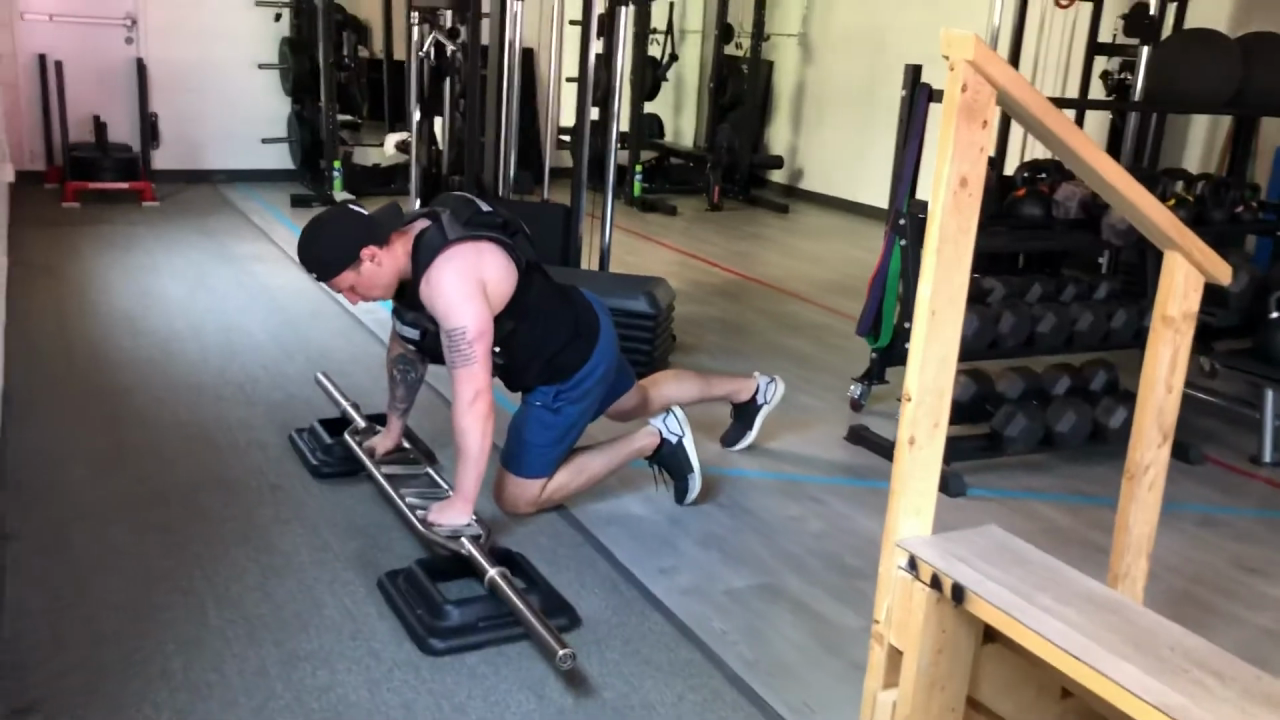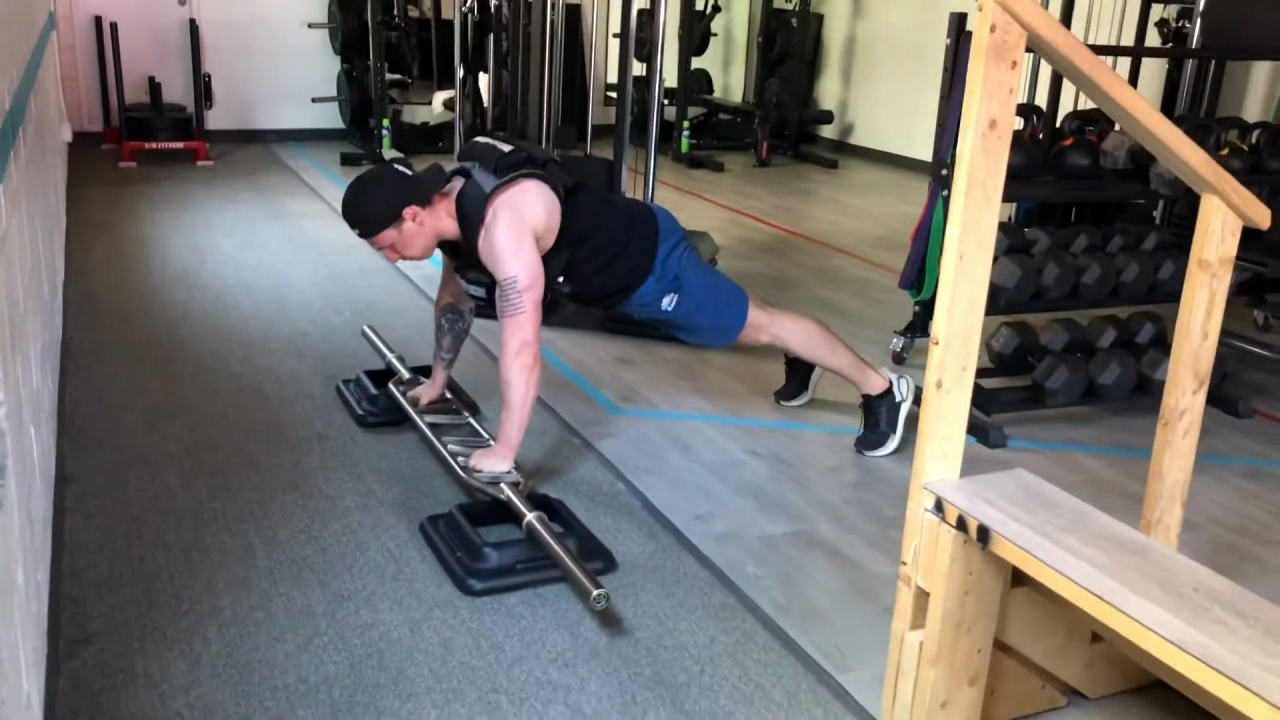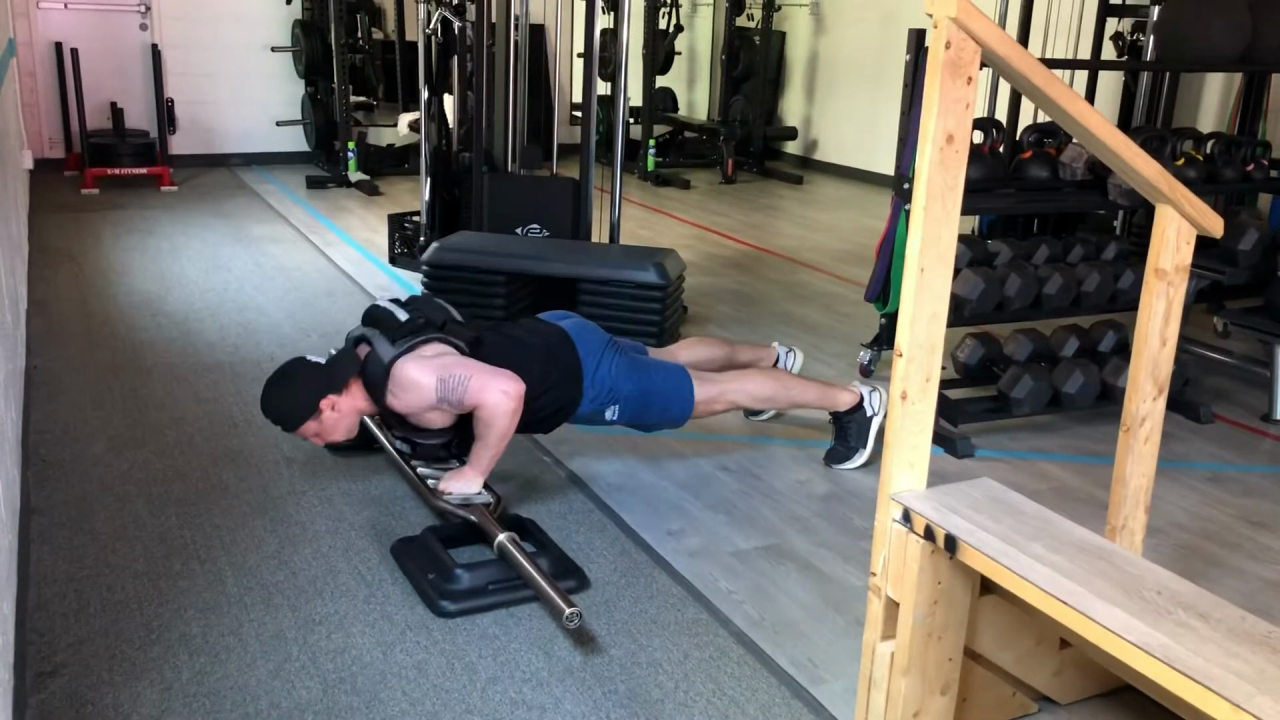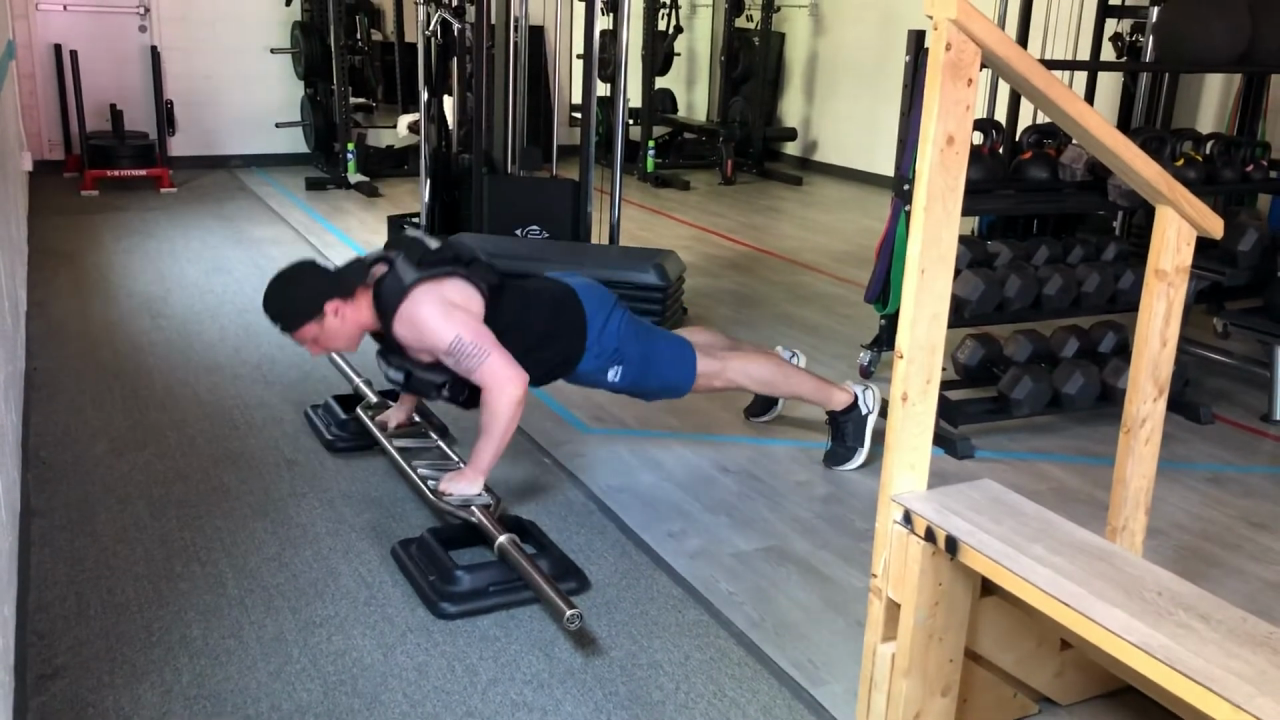
dt=1s
person 1, frame 1
left shoulder: (446, 275)
right shoulder: (407, 246)
left elbow: (473, 395)
right elbow: (406, 344)
left wrist: (460, 505)
right wrist: (392, 429)
left hip: (571, 359)
right hip: (575, 330)
left knee: (518, 498)
right knee: (635, 403)
left ankle: (654, 441)
right ankle: (750, 390)
person 1, frame 2
left shoulder: (500, 225)
right shoulder: (448, 205)
left elbow: (521, 350)
right elbow: (455, 298)
left wrist: (503, 453)
right wrist: (437, 378)
left hip: (649, 260)
right hip: (616, 264)
left knee: (755, 323)
right knee: (732, 310)
left ankle: (882, 388)
right ankle: (801, 363)
person 1, frame 3
left shoulder: (404, 384)
right shoulder: (366, 356)
left elbow: (504, 390)
right elbow: (428, 326)
left wrist: (474, 474)
left hip: (582, 378)
right hip: (552, 338)
left knee: (708, 394)
right knee: (666, 359)
left ankle: (851, 400)
right ankle: (770, 355)
person 1, frame 4
left shoulder: (417, 313)
right shoulder: (374, 282)
left elbow: (508, 384)
left wrist: (474, 476)
right wrist: (405, 403)
left hip: (586, 335)
right hip: (555, 303)
left knee: (710, 372)
right knee: (678, 344)
left ankle: (848, 401)
right ankle: (776, 354)
